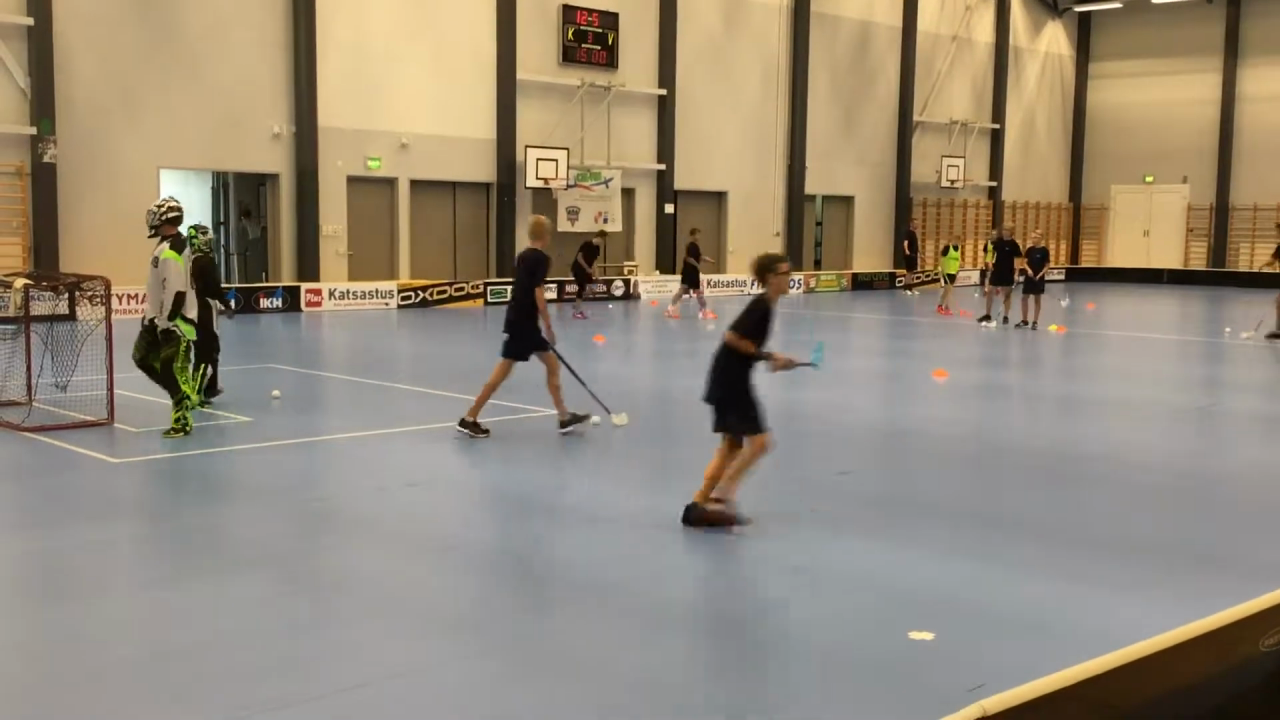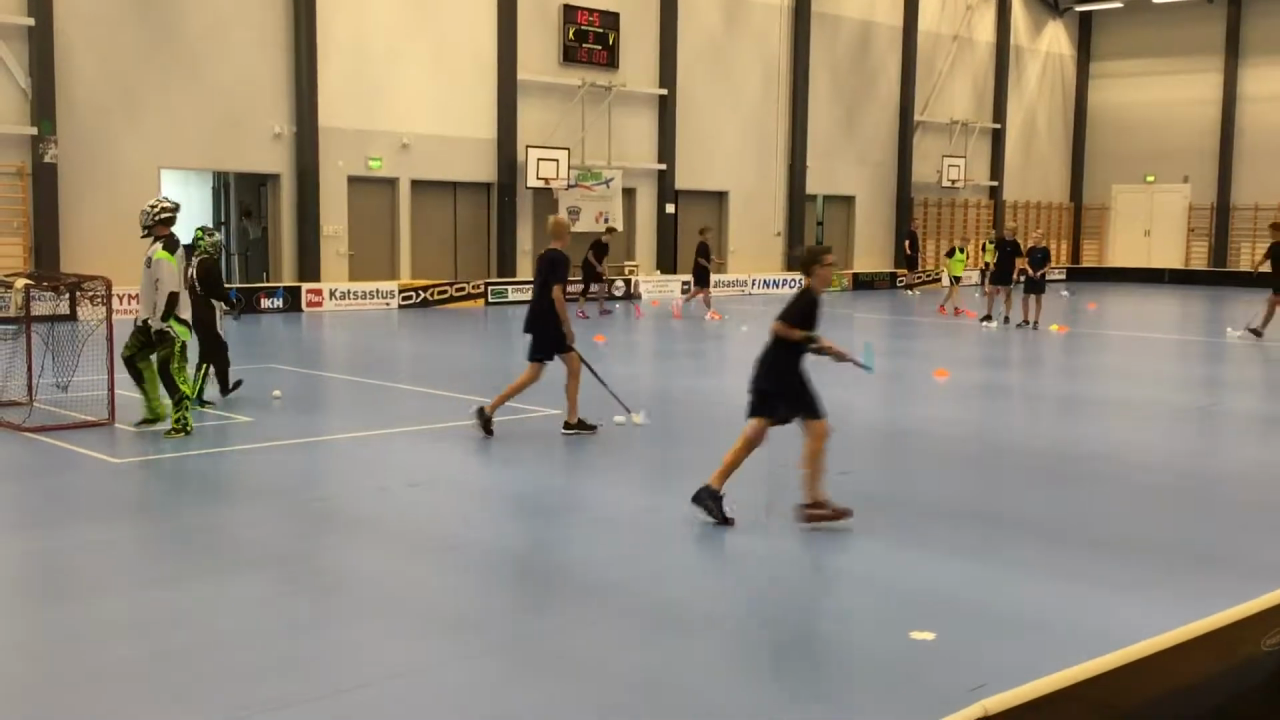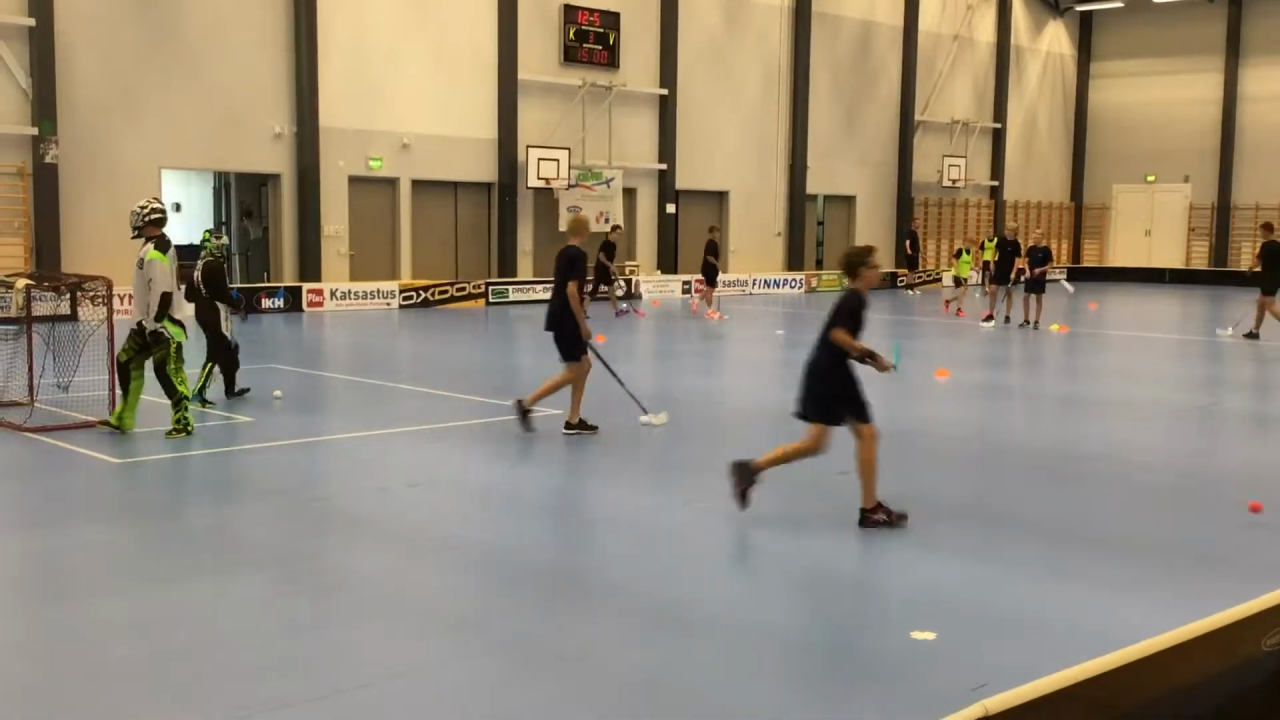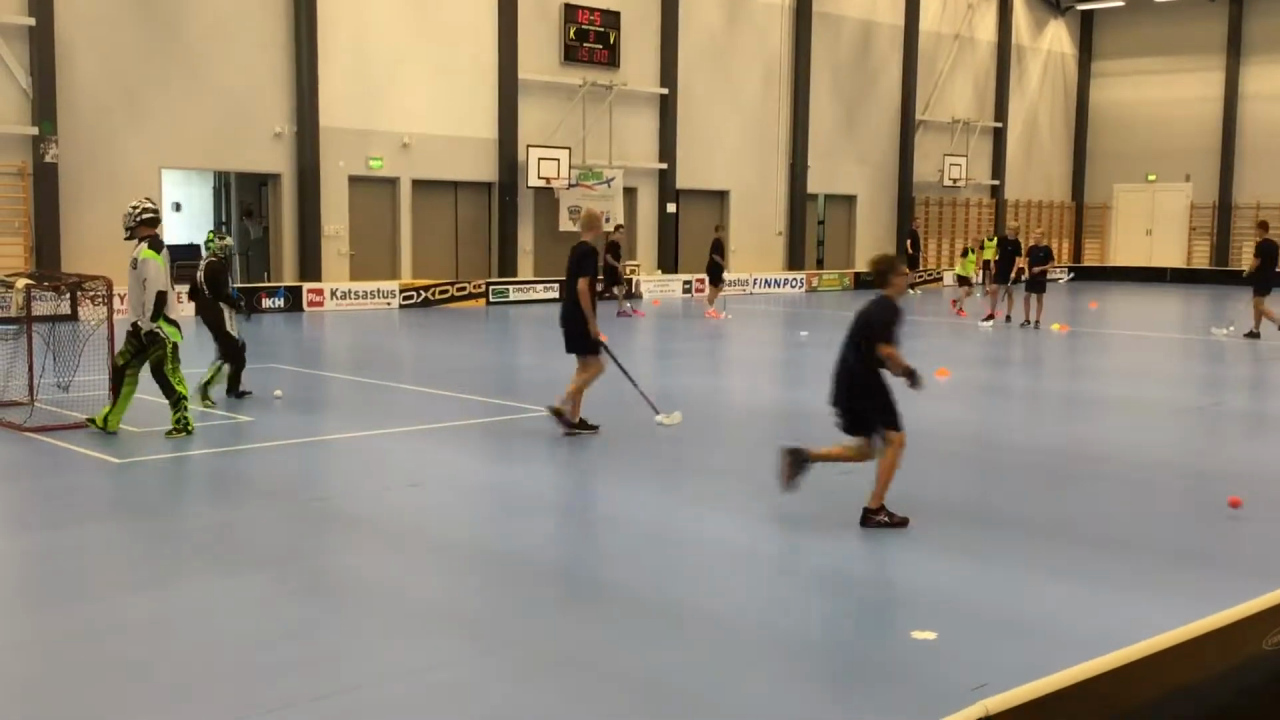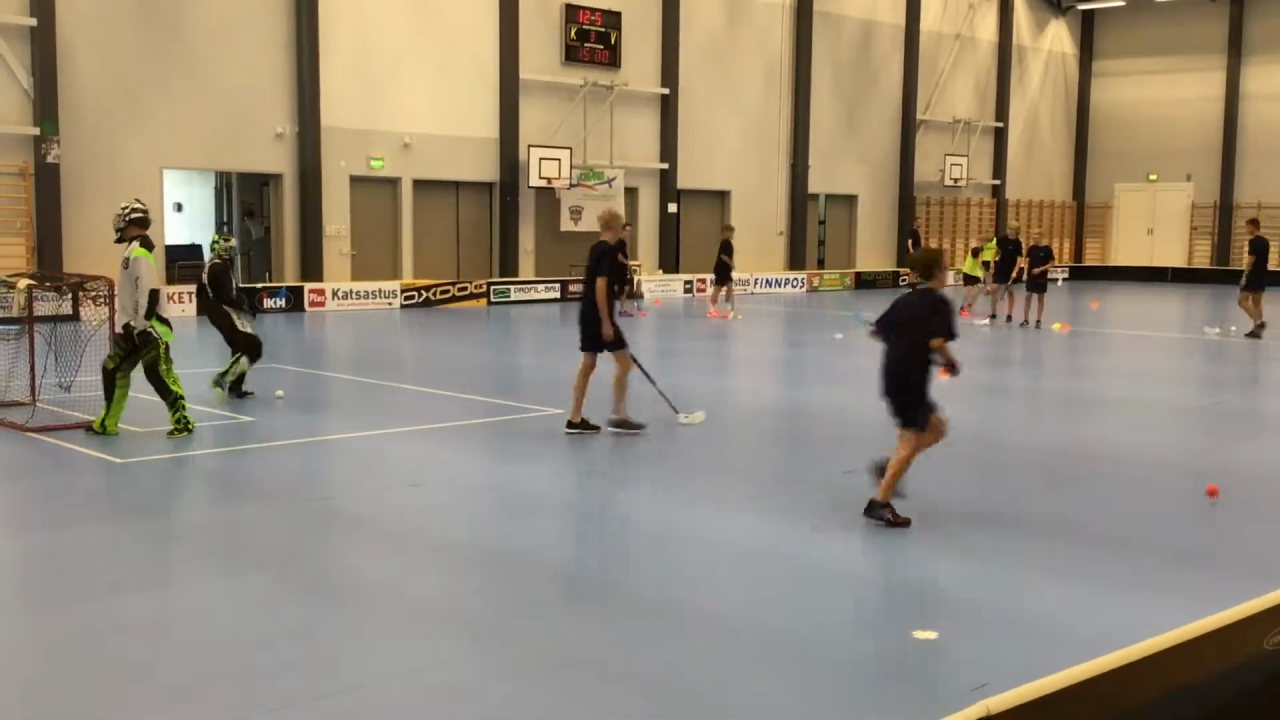
dt=0.1s
person 1, frame 1
left shoulder: (763, 306)
right shoulder: (761, 306)
right elbow: (732, 337)
left wrist: (771, 358)
right wrist: (765, 356)
left hip: (727, 378)
right hip: (731, 379)
left knee: (731, 446)
right knee: (759, 443)
left ankle: (698, 505)
right ankle: (718, 499)
person 1, frame 2
left shoulder: (808, 298)
right shoulder: (807, 298)
right elbow: (779, 327)
left wrist: (823, 349)
right wrist: (814, 341)
left hip: (773, 370)
right hip: (782, 372)
left knee: (754, 435)
right knee: (818, 430)
left ankle: (712, 491)
right ankle: (813, 503)
person 1, frame 3
left shoulder: (849, 299)
right shoulder: (855, 300)
right elbow: (837, 335)
left wrist: (866, 356)
right wrist: (871, 356)
left hip: (820, 373)
right hip: (832, 373)
left knee: (816, 443)
right knee: (868, 434)
left ankle: (750, 468)
right ankle: (871, 509)
person 1, frame 4
left shoulder: (873, 307)
right shoulder: (889, 309)
right elbow: (885, 350)
left wrist: (893, 367)
right wrist: (909, 372)
left hip: (849, 379)
right hip: (863, 381)
left knee: (864, 451)
right knee: (895, 441)
left ankle: (801, 457)
right ankle: (874, 510)
person 1, frame 5
left shoulder: (904, 300)
right shoulder: (939, 303)
left elbow: (877, 332)
right elbow: (937, 343)
right wrist: (952, 363)
left hip: (894, 372)
right hip: (910, 376)
left knee: (937, 426)
right knee: (909, 441)
left ankle: (888, 466)
right ankle: (879, 503)
person 2, frame 1
left shoulder: (171, 251)
right shoulder: (168, 242)
left elbow: (176, 292)
left wrist: (166, 323)
left hip: (175, 321)
right hip: (161, 317)
left knee: (174, 370)
right knee: (144, 357)
left ankle: (182, 422)
right ankle: (184, 396)
person 2, frame 2
left shoulder: (164, 252)
right shoulder: (161, 243)
left elbow: (169, 292)
left wrist: (160, 323)
left hip: (169, 321)
right hip: (154, 317)
left knee: (171, 370)
right knee: (132, 356)
left ankle: (182, 422)
right ankle: (155, 408)
person 2, frame 3
left shoulder: (156, 251)
right shoulder: (153, 245)
left elbow: (163, 293)
left wrist: (153, 324)
left hip: (162, 323)
right hip: (148, 321)
left knee: (168, 372)
right knee: (127, 363)
left ankle: (183, 422)
right ankle: (123, 418)
person 2, frame 4
left shoulder: (150, 251)
right shoulder: (146, 245)
left elbow: (157, 292)
left wrist: (149, 325)
left hip: (158, 323)
right hip: (143, 322)
left knee: (165, 373)
right knee: (123, 367)
left ankle: (183, 422)
right ankle: (109, 420)
person 2, frame 5
left shoulder: (140, 249)
right shoulder: (135, 248)
left elbow: (150, 290)
left wrist: (144, 325)
left hip: (146, 325)
right hip: (131, 324)
left knee: (159, 372)
right knee: (113, 369)
left ankle: (183, 421)
right ankle: (107, 423)
person 3, frame 1
left shoulder: (523, 256)
right shoulder: (541, 259)
right elbow: (539, 294)
right wrist: (548, 326)
left hip: (519, 320)
right hip: (523, 323)
left knee: (552, 363)
right knee: (502, 372)
left ankle: (564, 416)
right ankle: (469, 419)
person 3, frame 2
left shoulder: (543, 257)
right shoulder: (560, 259)
right elbow: (557, 294)
right wrist: (567, 326)
left hip: (542, 321)
right hip: (546, 324)
left knee: (574, 364)
right knee: (532, 374)
left ankle: (572, 421)
right ankle: (488, 411)
person 3, frame 3
left shoulder: (563, 253)
right shoulder: (578, 255)
right elbow: (572, 291)
right wrist: (583, 324)
left hip: (558, 319)
right hip: (566, 322)
left knee: (584, 365)
right knee: (571, 373)
left ankle: (574, 420)
right ankle: (527, 403)
person 3, frame 4
left shoulder: (576, 249)
right shoulder: (589, 251)
right elbow: (582, 287)
right wrist: (592, 322)
left hip: (570, 316)
right hip: (578, 318)
left knee: (584, 366)
right knee: (595, 366)
left ankle: (574, 419)
right ankle: (562, 407)
person 3, frame 5
left shoulder: (597, 248)
right shoulder: (608, 250)
right elbow: (600, 286)
right wrist: (607, 322)
left hip: (587, 315)
right hip: (598, 317)
left knee: (587, 365)
right knee: (623, 361)
left ankle: (576, 420)
right ankle: (618, 417)
person 4, frame 1
right shoulder: (206, 261)
right elbow: (215, 289)
right wrist: (227, 305)
right hip: (204, 311)
left knee: (210, 349)
right knee: (205, 352)
left ankle: (210, 388)
right ankle: (196, 396)
person 4, frame 2
left shoulder: (192, 263)
right shoulder: (211, 263)
left elbow: (186, 290)
right elbow: (219, 291)
right wrist: (232, 305)
left hip: (196, 310)
right hip: (208, 312)
left knee: (219, 349)
right knee: (210, 353)
left ankle: (225, 386)
right ankle: (196, 395)
person 4, frame 3
left shoulder: (200, 266)
right shoulder: (216, 266)
left elbow: (189, 295)
right elbow: (225, 294)
right wrist: (238, 305)
left hip: (203, 313)
right hip: (215, 314)
left knee: (229, 350)
right knee: (217, 355)
left ankle: (231, 389)
right ankle: (198, 394)
person 4, frame 4
left shoulder: (203, 266)
right shoulder: (218, 266)
left elbow: (193, 295)
right elbow: (224, 294)
right wrist: (239, 305)
left hip: (208, 312)
right hip: (219, 313)
left knee: (236, 348)
right knee: (230, 353)
left ankle: (234, 389)
right ankle: (204, 387)
person 4, frame 5
left shoulder: (213, 267)
right shoulder: (220, 268)
left elbow: (216, 293)
right elbow: (225, 297)
left wrist: (239, 300)
right wrist: (243, 305)
left hip: (219, 314)
right hip: (225, 314)
left knee: (241, 347)
right knee: (252, 346)
left ankle: (236, 389)
right ankle: (222, 379)
